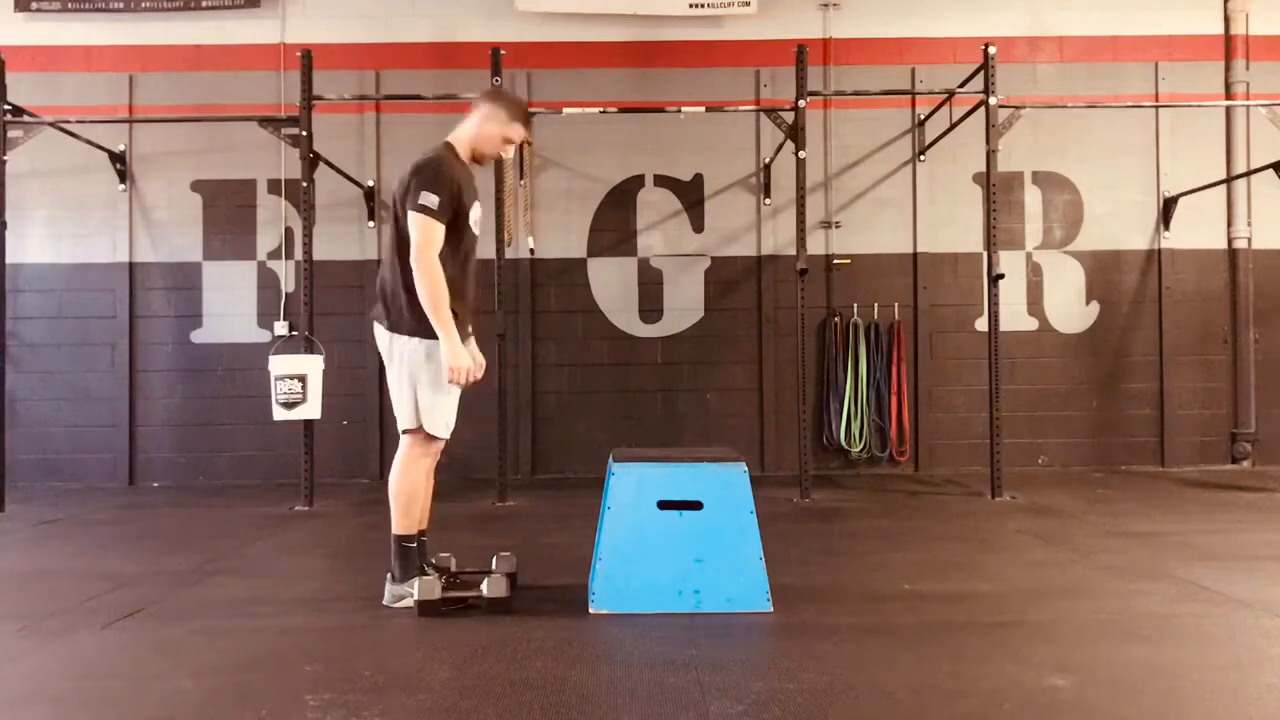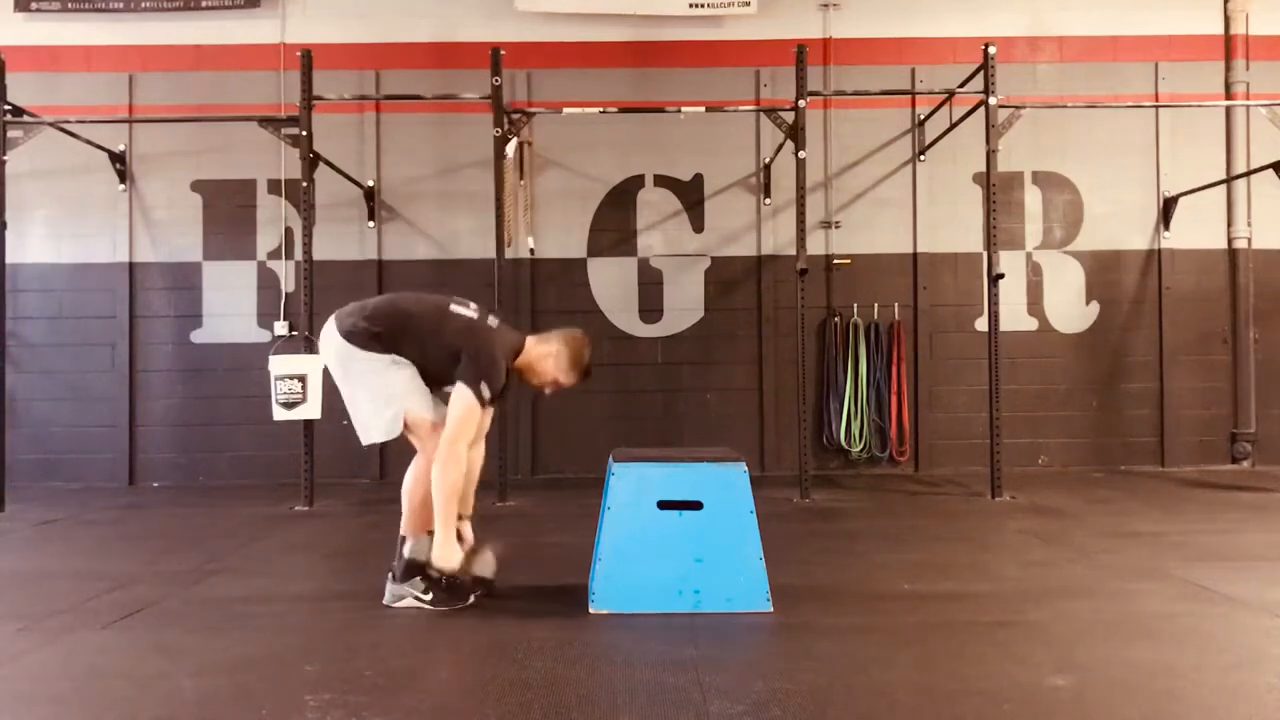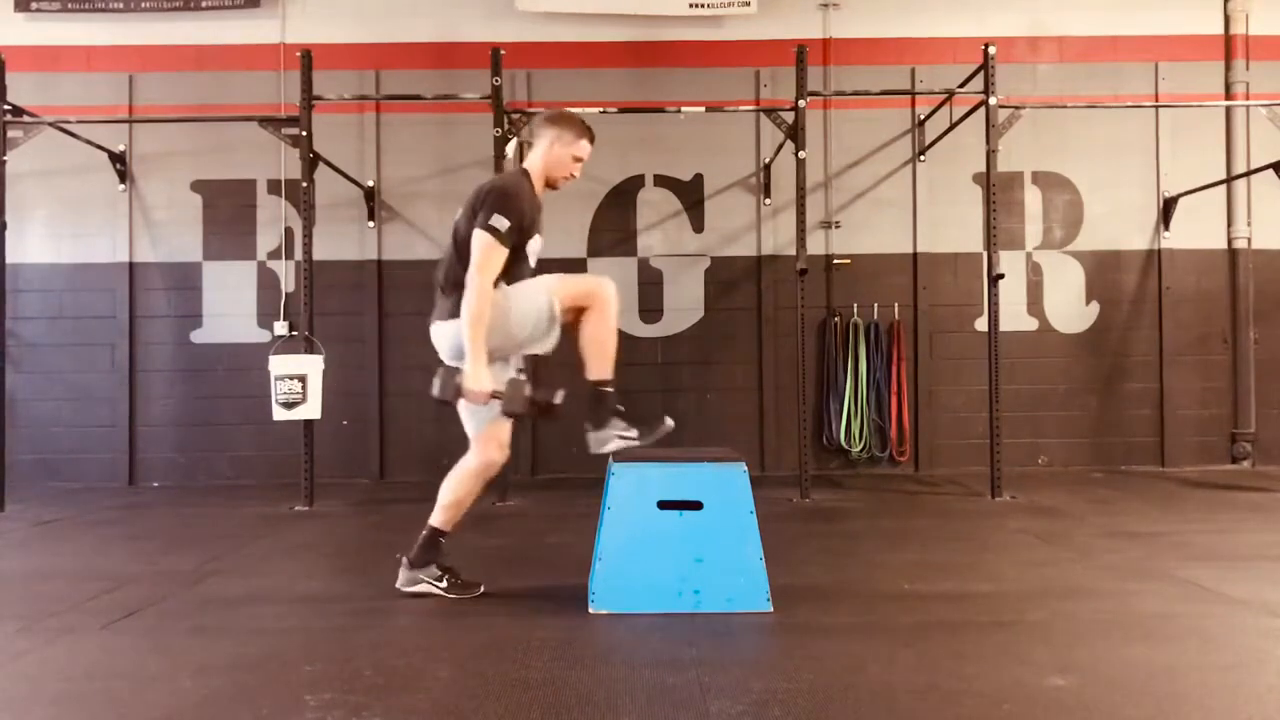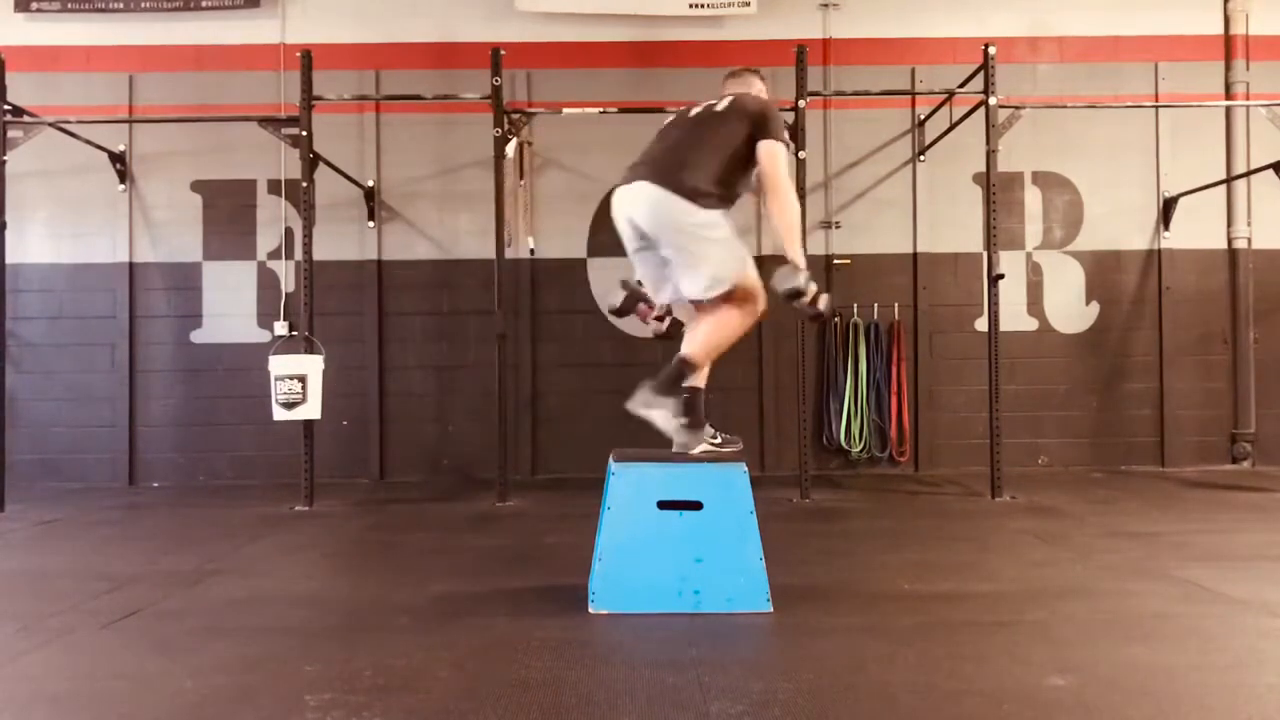
dt=1s
person 1, frame 1
left shoulder: (460, 175)
right shoulder: (436, 171)
right elbow: (423, 260)
left wrist: (467, 338)
right wrist: (450, 339)
left hip: (437, 332)
right hip: (416, 330)
left knee: (428, 444)
right knee: (420, 441)
left ankle: (417, 563)
right ankle: (404, 576)
person 1, frame 2
left shoulder: (503, 351)
right shoulder: (490, 359)
left elbow: (473, 443)
right elbow: (452, 450)
left wrist: (463, 517)
right wrist: (445, 537)
left hip: (364, 340)
right hip: (359, 342)
left knee: (437, 444)
right knee: (435, 445)
left ankle: (419, 562)
right ankle: (408, 578)
person 1, frame 3
left shoulder: (521, 197)
right shoulder: (509, 196)
right elbow: (478, 282)
left wrist: (483, 359)
right wrist: (476, 364)
left hip: (477, 326)
right hip: (470, 324)
left knee: (489, 452)
right knee: (598, 291)
left ankle: (421, 563)
right ankle: (603, 422)
person 1, frame 4
left shoulder: (692, 116)
right shoulder: (761, 110)
right elbow: (777, 189)
left wrist: (646, 279)
right wrist: (798, 266)
left hip: (630, 198)
right hip: (678, 203)
left knee: (711, 310)
right knee: (748, 300)
left ankle: (692, 424)
right ankle: (661, 390)
